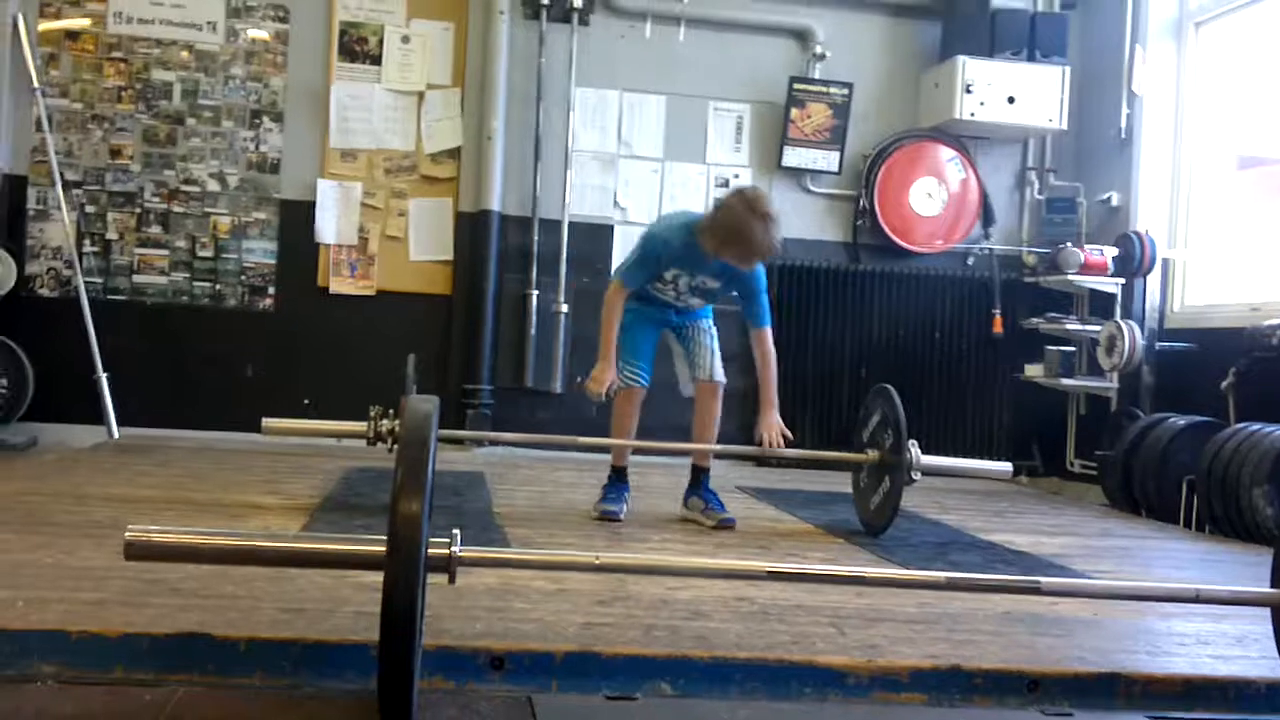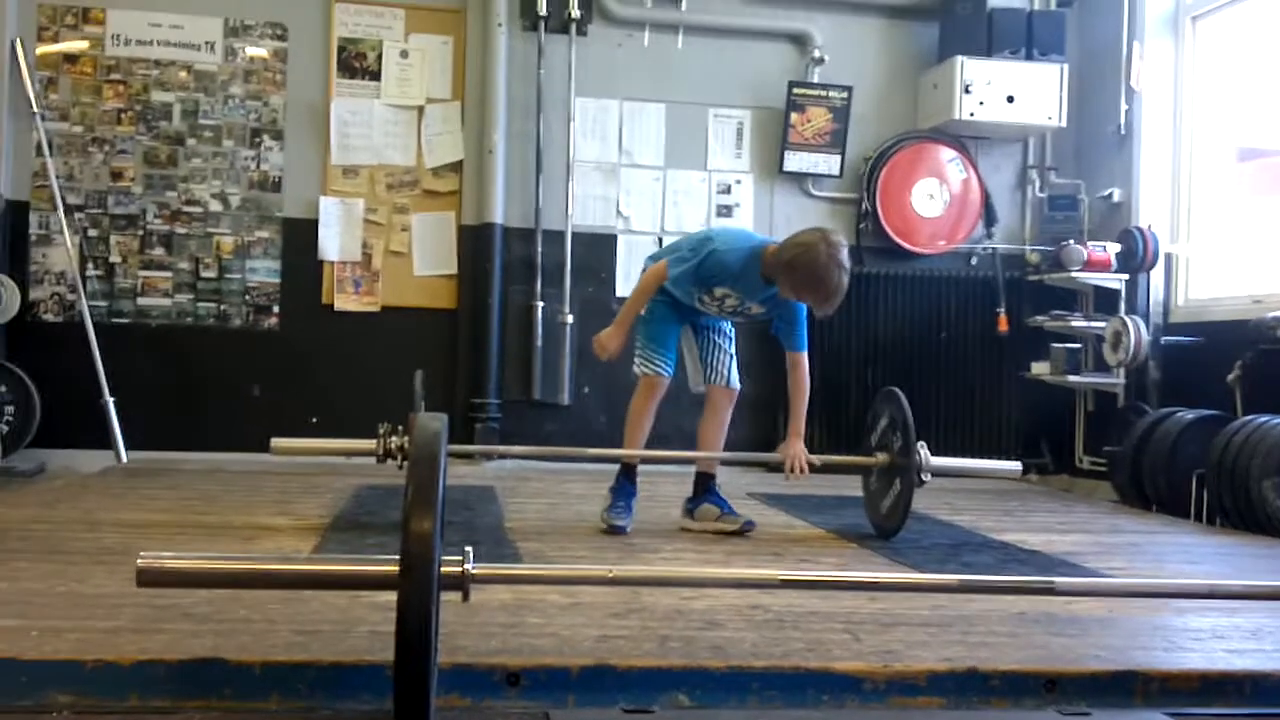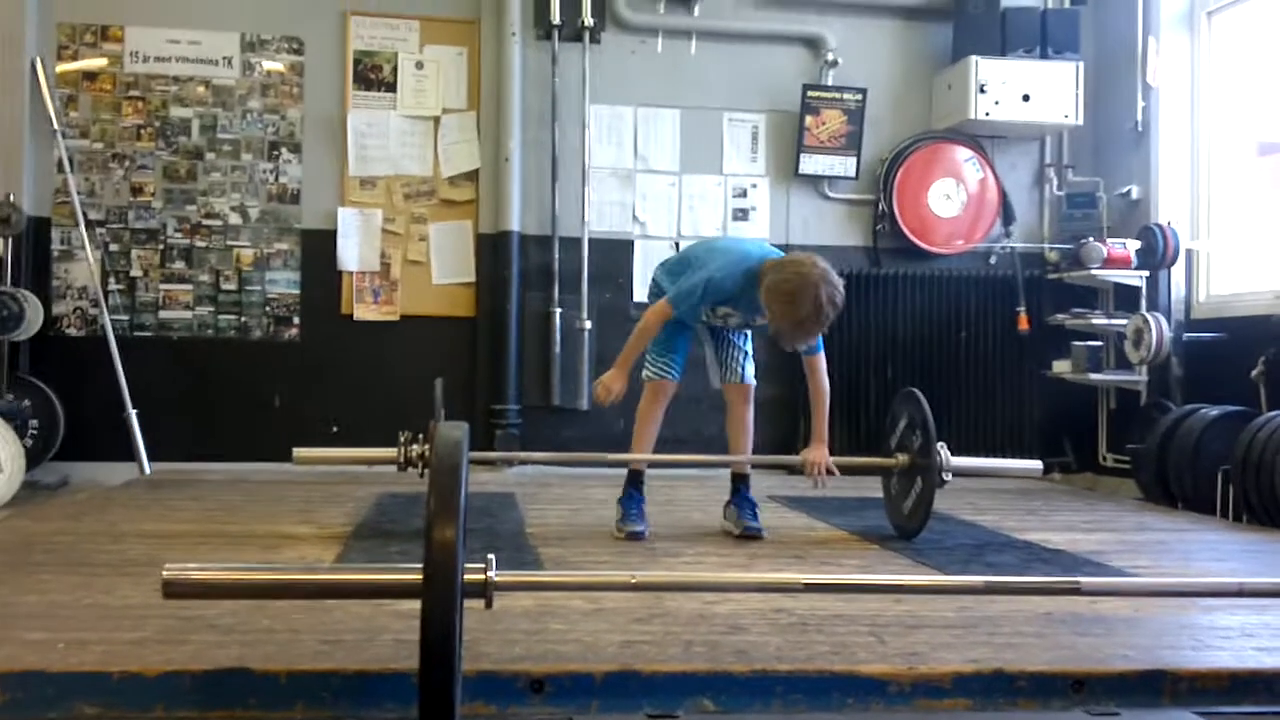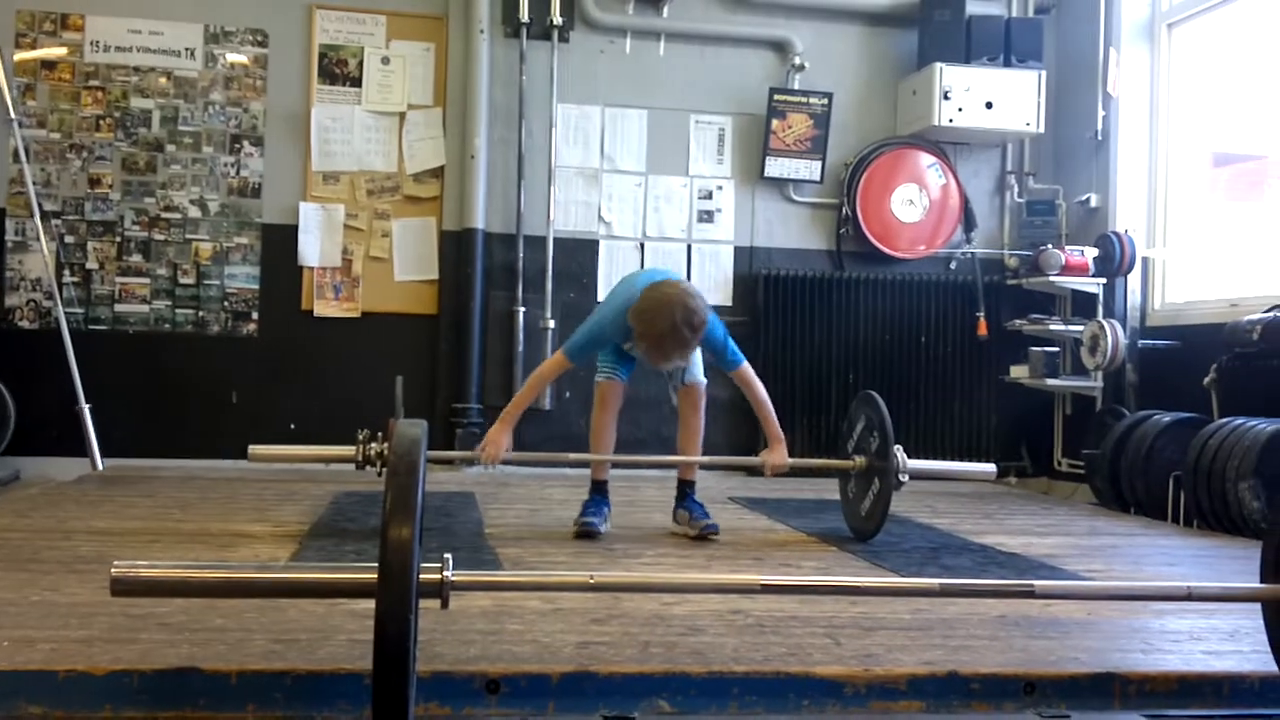
dt=0.5s
person 1, frame 1
left shoulder: (749, 266)
right shoulder: (668, 236)
left elbow: (762, 337)
right elbow: (618, 290)
left wrist: (770, 410)
right wrist: (606, 362)
left hip: (693, 313)
right hip: (644, 305)
left knee: (711, 383)
right knee: (631, 387)
left ankle: (699, 489)
right ankle: (617, 483)
person 1, frame 2
left shoulder: (790, 298)
right shoulder: (727, 253)
left elbow: (798, 364)
right elbow: (656, 272)
left wrist: (795, 438)
right wrist: (618, 329)
left hip: (713, 311)
right hip: (668, 293)
left knee: (723, 391)
right knee: (655, 380)
left ankle: (702, 497)
right ankle: (624, 487)
person 1, frame 3
left shoulder: (798, 300)
right shoulder: (725, 275)
left elbow: (816, 369)
right elbow: (657, 314)
left wrist: (819, 443)
right wrist: (620, 371)
left hip: (729, 312)
right hip: (676, 294)
left knee: (741, 390)
right knee: (660, 386)
left ankle: (741, 497)
right ankle: (631, 494)
person 1, frame 4
left shoulder: (702, 323)
right shoulder: (614, 320)
left elbow: (749, 379)
right elbow: (551, 367)
left wrist: (777, 443)
right wrist: (503, 427)
left hip: (678, 332)
right hip: (625, 331)
left knee: (694, 393)
right knee: (608, 391)
left ankle: (686, 500)
right ankle: (598, 499)
